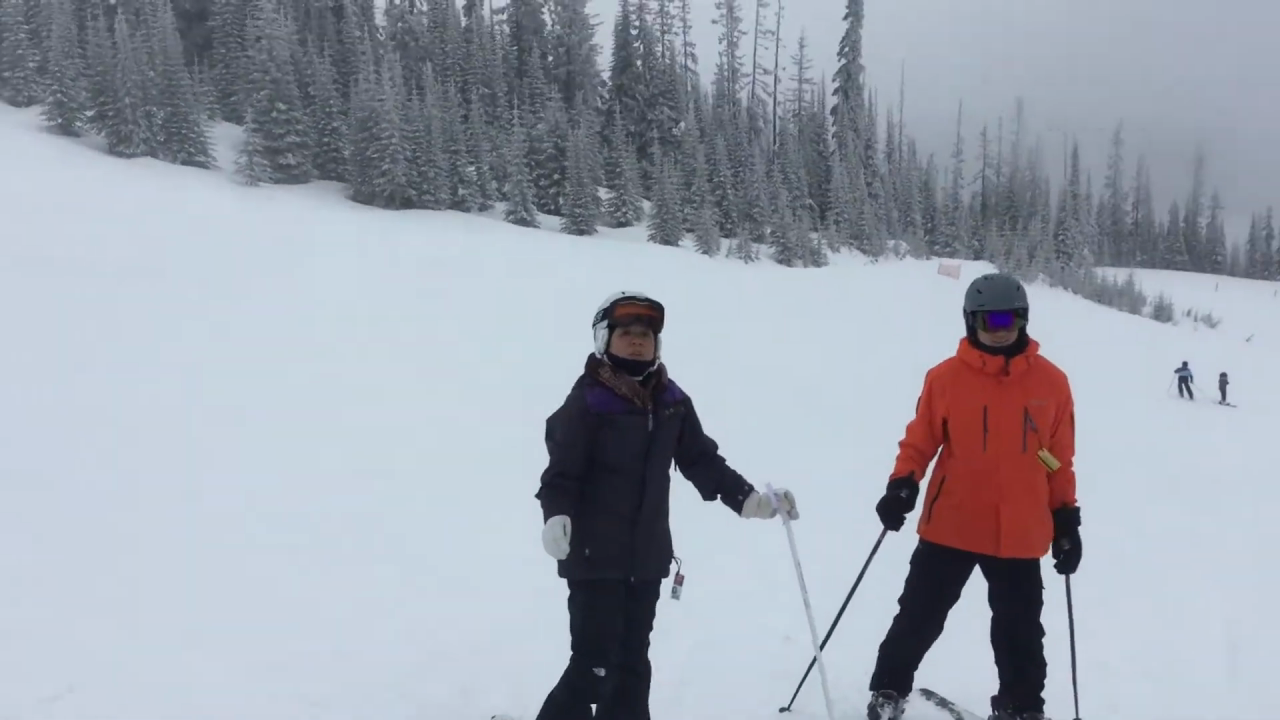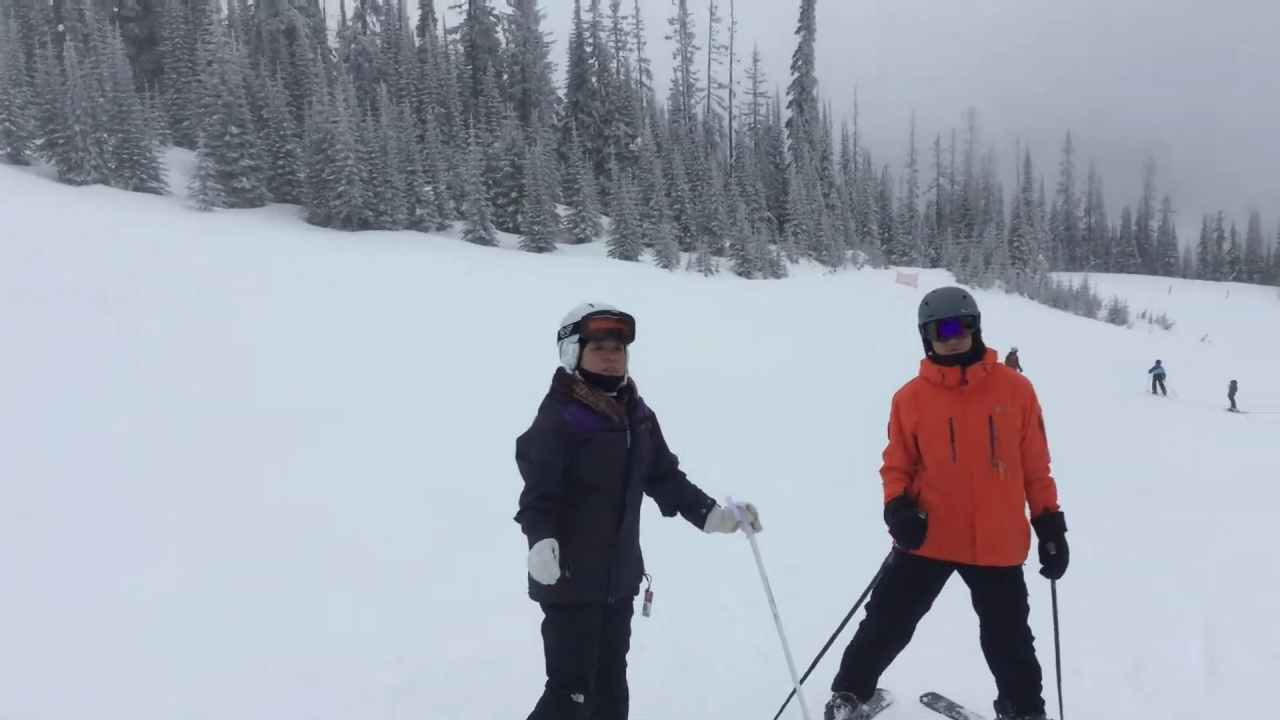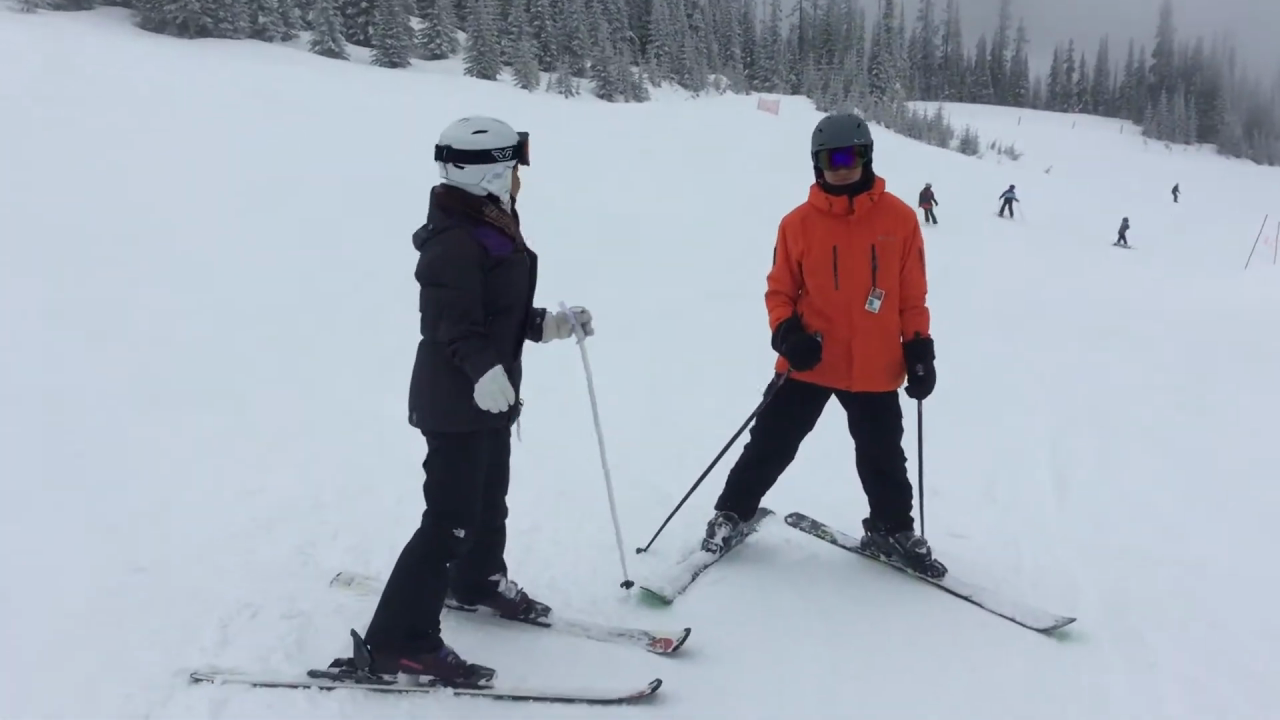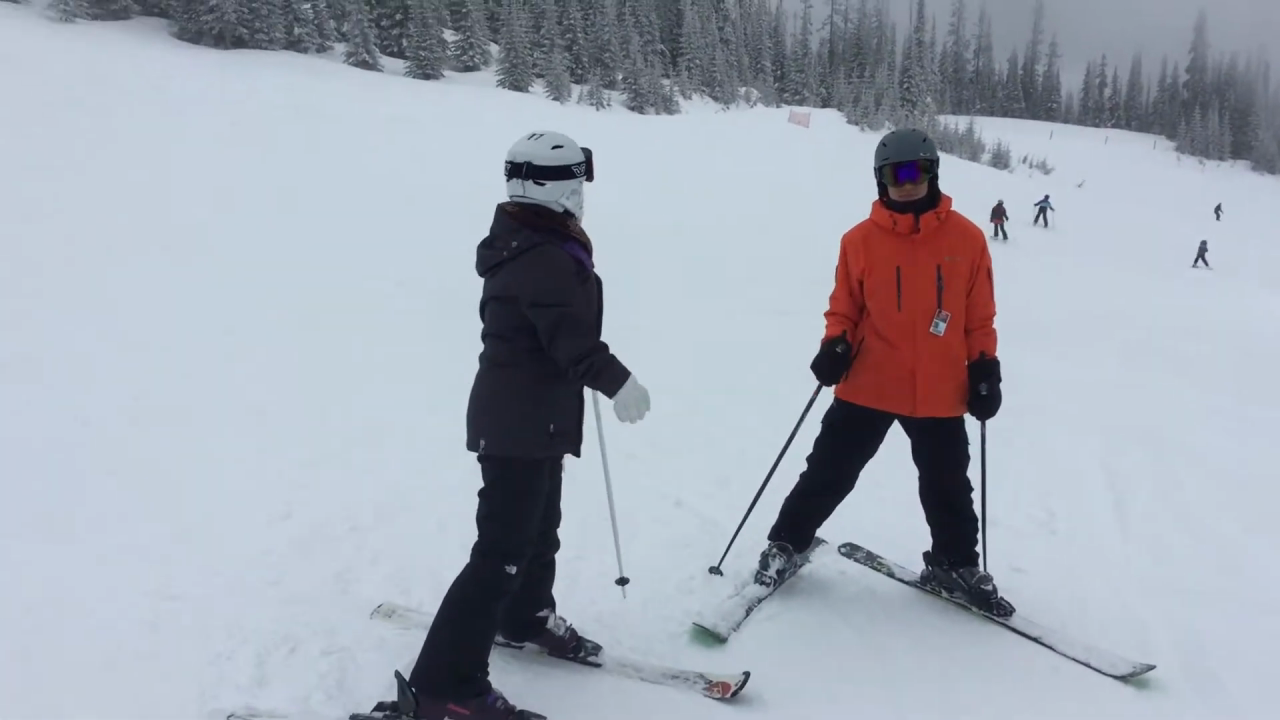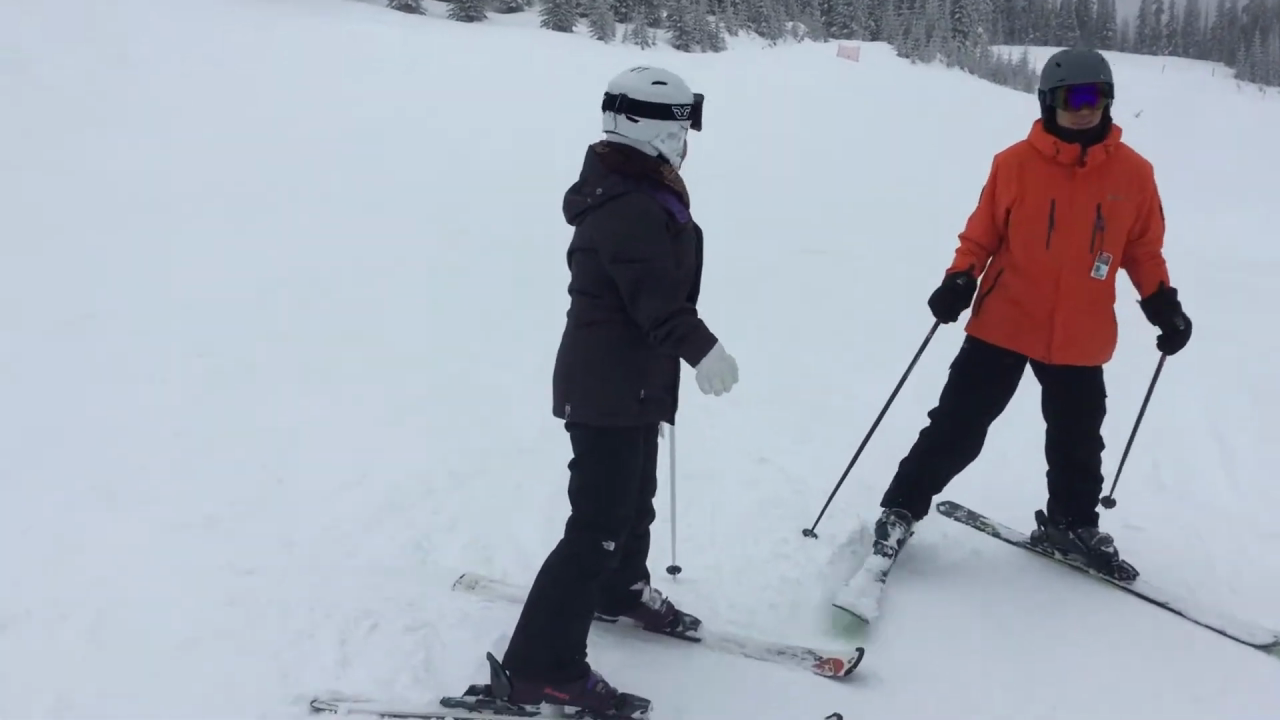
dt=0.5s
person 1, frame 1
left shoulder: (671, 402)
right shoulder: (587, 401)
left elbow: (701, 460)
right elbow: (561, 473)
left wrist: (749, 498)
right wrist: (557, 517)
left hip: (647, 557)
right hip: (593, 557)
left knee: (631, 658)
right knee: (594, 665)
person 1, frame 2
left shoulder: (638, 415)
right shoulder: (557, 419)
left elbow: (664, 478)
right elbow: (539, 495)
left wrist: (712, 513)
right wrist: (541, 540)
left hip: (619, 574)
right hip: (570, 577)
left knee: (610, 680)
person 1, frame 3
left shoulder: (492, 231)
right shoulder: (455, 243)
right elbow: (456, 324)
left wrist: (547, 323)
right wrist: (482, 373)
left hip: (489, 395)
right hip: (457, 400)
left knee: (488, 499)
right knee: (450, 517)
left ankle: (478, 580)
right ankle: (399, 639)
person 1, frame 4
left shoulder: (525, 244)
right shoulder: (546, 258)
right elbow: (571, 338)
left wrist: (598, 371)
right wrist: (617, 381)
left hip: (533, 415)
right hip: (520, 421)
left knee: (539, 529)
right knee: (503, 551)
left ankle: (527, 616)
person 1, frame 5
left shoulder: (627, 192)
right shoulder: (631, 208)
right elbow: (656, 296)
right wrist: (702, 349)
left hip: (625, 380)
right hip: (610, 387)
left knee: (632, 499)
right knee: (599, 525)
left ankle: (621, 590)
right ankle: (541, 666)
person 2, frame 1
left shoulder: (1050, 382)
right shoulder: (945, 377)
left elbow: (1059, 458)
right elbow: (920, 440)
left wrist: (1065, 518)
right wrist: (901, 486)
left hip: (1020, 534)
right hip: (950, 526)
left knee: (1021, 629)
right knee: (920, 614)
person 2, frame 2
left shoulder: (1014, 389)
right shoulder: (911, 397)
left elbow: (1035, 463)
right elbow: (897, 464)
left wrist: (1049, 522)
right wrist: (899, 507)
left hip: (998, 541)
right hip: (929, 537)
left knee: (1008, 635)
right knee: (888, 621)
person 2, frame 3
left shoulder: (898, 218)
right shoulder: (797, 223)
left elbow: (912, 293)
right elbow: (780, 289)
left wrist: (919, 347)
right wrist: (786, 332)
left hip: (875, 367)
right hip: (809, 361)
left knee: (883, 456)
right knee: (770, 445)
left ankle: (891, 528)
right ankle: (732, 513)
person 2, frame 4
left shoulder: (966, 238)
right shoulder: (860, 240)
left elbow: (979, 315)
right elbow: (845, 308)
left wrist: (984, 369)
right wrist: (835, 346)
left hip: (940, 391)
right hip: (868, 385)
left knee: (948, 485)
right knee: (829, 472)
left ankle: (955, 563)
right ankle: (786, 544)
person 2, frame 5
left shoulder: (1133, 173)
right shoulder: (1015, 163)
left elbow: (1143, 247)
right elbow: (983, 233)
left wrist: (1161, 301)
right wrist: (959, 280)
left hip: (1080, 336)
right hip: (1003, 323)
left knee: (1078, 442)
right knee: (958, 425)
left ankle: (1070, 523)
right ankle: (902, 507)
